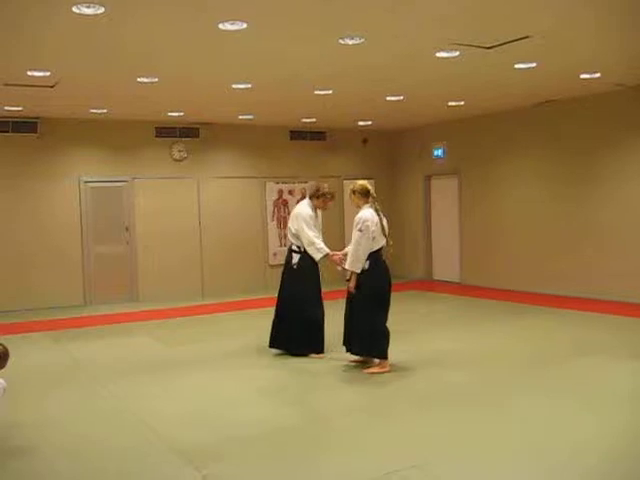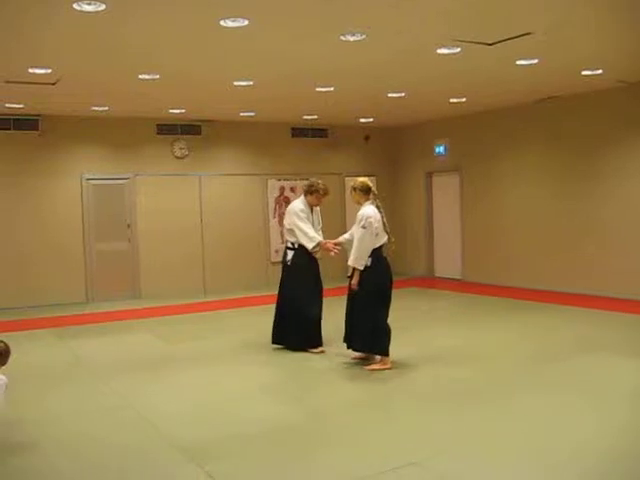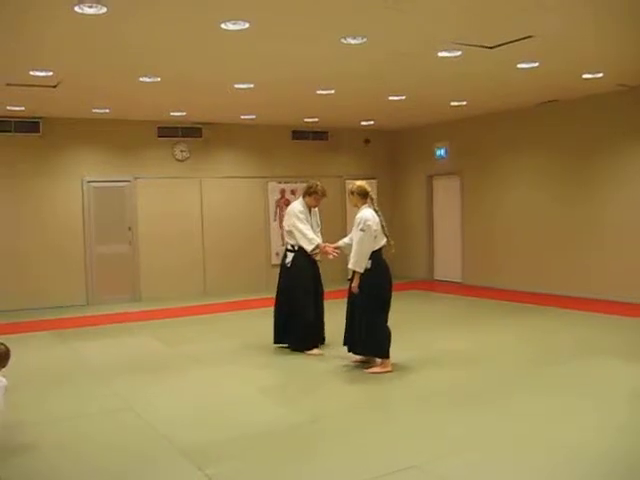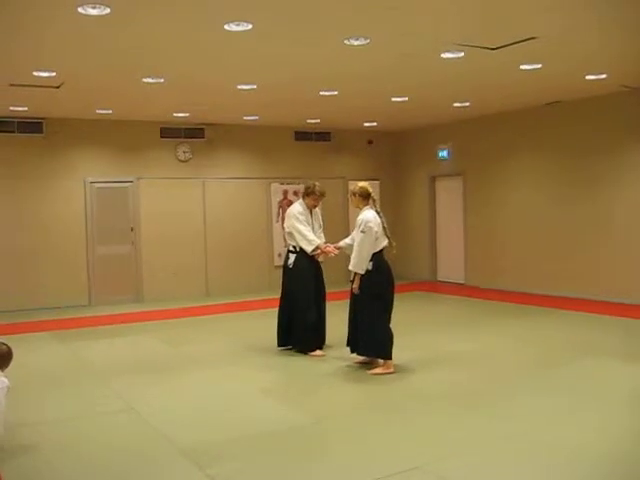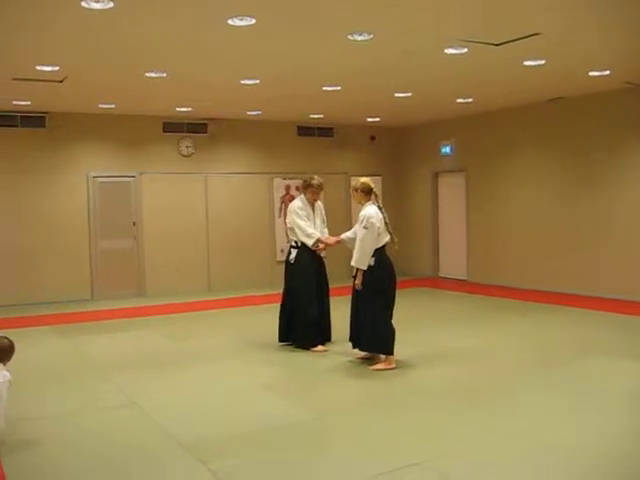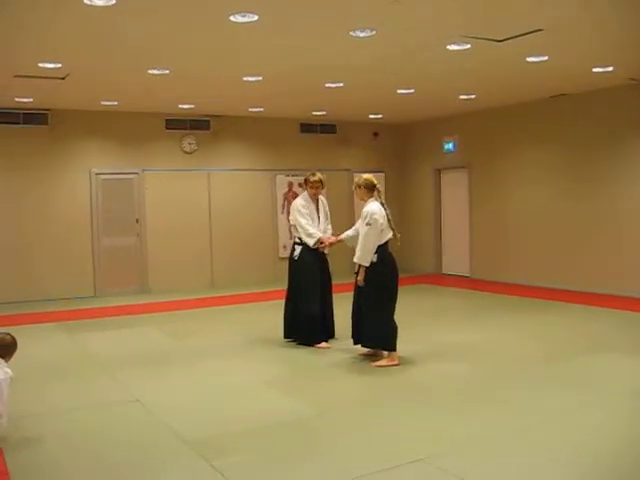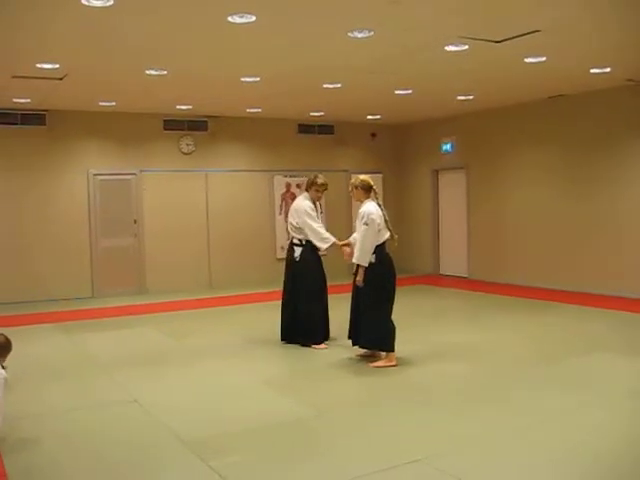
dt=0.3s
person 1, frame 1
left shoulder: (363, 217)
right shoulder: (376, 214)
left elbow: (360, 249)
left wrist: (353, 277)
right wrist: (343, 253)
left hip: (370, 271)
right hip: (377, 268)
left knee: (372, 315)
right knee: (363, 313)
left ankle: (383, 362)
right ankle: (368, 355)
person 1, frame 2
left shoulder: (366, 213)
right shoulder: (374, 210)
left elbow: (362, 246)
right elbow: (355, 235)
left wrist: (356, 274)
right wrist: (335, 242)
left hip: (371, 268)
right hip: (376, 265)
left knee: (374, 312)
right knee: (364, 310)
left ankle: (384, 359)
right ankle: (369, 351)
person 1, frame 3
left shoulder: (364, 216)
right shoulder: (370, 213)
left elbow: (361, 249)
right elbow: (354, 239)
left wrist: (356, 277)
right wrist: (334, 246)
left hip: (371, 271)
right hip: (374, 268)
left knee: (374, 315)
right knee: (364, 312)
left ankle: (385, 362)
right ankle: (369, 354)
person 1, frame 4
left shoulder: (366, 218)
right shoulder: (371, 215)
left elbow: (362, 250)
right elbow: (356, 239)
left wrist: (357, 278)
right wrist: (336, 246)
left hip: (374, 272)
right hip: (375, 269)
left knee: (377, 315)
right knee: (366, 313)
left ankle: (387, 363)
right ankle: (372, 355)
person 1, frame 5
left shoulder: (368, 214)
right shoulder: (372, 210)
left elbow: (365, 246)
right elbow: (357, 233)
left wrist: (359, 274)
right wrist: (337, 239)
left hip: (376, 268)
right hip: (377, 266)
left knee: (378, 311)
right knee: (367, 309)
left ankle: (388, 359)
right ankle: (374, 351)
person 1, frame 6
left shoulder: (371, 210)
right shoulder: (374, 207)
left elbow: (368, 243)
right elbow: (359, 230)
left wrist: (362, 270)
right wrist: (337, 239)
left hip: (379, 264)
right hip: (378, 263)
left knee: (381, 308)
right knee: (369, 305)
left ankle: (391, 355)
right ankle: (377, 347)
person 1, frame 7
left shoulder: (368, 211)
right shoulder: (372, 207)
left elbow: (366, 243)
left wrist: (361, 271)
right wrist: (351, 244)
left hip: (376, 265)
right hip: (377, 262)
left knee: (379, 309)
right knee: (367, 306)
left ankle: (390, 356)
right ankle: (374, 348)
person 2, frame 1
left shoulder: (313, 210)
right shoulder: (303, 212)
right elbow: (311, 240)
left wrist: (330, 253)
right wrist: (330, 255)
left hip: (305, 258)
right hip: (299, 260)
left knee: (302, 301)
right knee: (307, 303)
left ankle: (289, 342)
right ankle: (308, 346)
person 2, frame 2
left shoulder: (314, 209)
right shoulder: (296, 208)
right elbow: (305, 232)
left wrist: (322, 245)
right wrist: (323, 244)
left hip: (308, 255)
right hip: (296, 256)
left knee: (313, 296)
right knee: (302, 299)
left ankle: (295, 338)
right ankle: (308, 341)
person 2, frame 3
left shoulder: (313, 211)
right shoulder: (294, 210)
right elbow: (305, 234)
left wrist: (320, 248)
right wrist: (322, 246)
left hip: (308, 257)
right hip: (295, 259)
left knee: (314, 298)
right knee: (301, 301)
left ankle: (311, 339)
right ankle: (305, 343)
person 2, frame 4
left shoulder: (315, 212)
right shoulder: (294, 212)
right elbow: (305, 235)
left wrist: (321, 249)
right wrist: (322, 247)
left hip: (311, 259)
right hip: (298, 259)
left knee: (316, 299)
right knee: (303, 302)
left ankle: (314, 340)
right ankle: (307, 344)
person 2, frame 5
left shoulder: (318, 206)
right shoulder: (296, 207)
left elbow: (323, 228)
right elbow: (305, 230)
left wrist: (323, 244)
right wrist: (324, 240)
left hip: (314, 254)
right hip: (300, 255)
left knee: (319, 296)
right knee: (304, 298)
left ankle: (317, 336)
right ankle: (308, 340)
person 2, frame 6
left shoulder: (322, 202)
right shoulder: (299, 204)
left elbow: (327, 225)
right elbow: (306, 228)
left wrist: (326, 240)
right wrist: (322, 239)
left hip: (318, 251)
right hip: (303, 252)
left knee: (322, 292)
right knee: (308, 295)
left ankle: (321, 332)
right ankle: (311, 336)
person 2, frame 7
left shoulder: (312, 203)
right shoulder: (303, 206)
right elbow: (315, 230)
left wrist: (321, 243)
right wrist: (336, 243)
left hip: (308, 250)
right hip: (301, 253)
left knee: (316, 292)
right knee: (307, 294)
left ankle: (296, 333)
right ankle: (311, 337)
